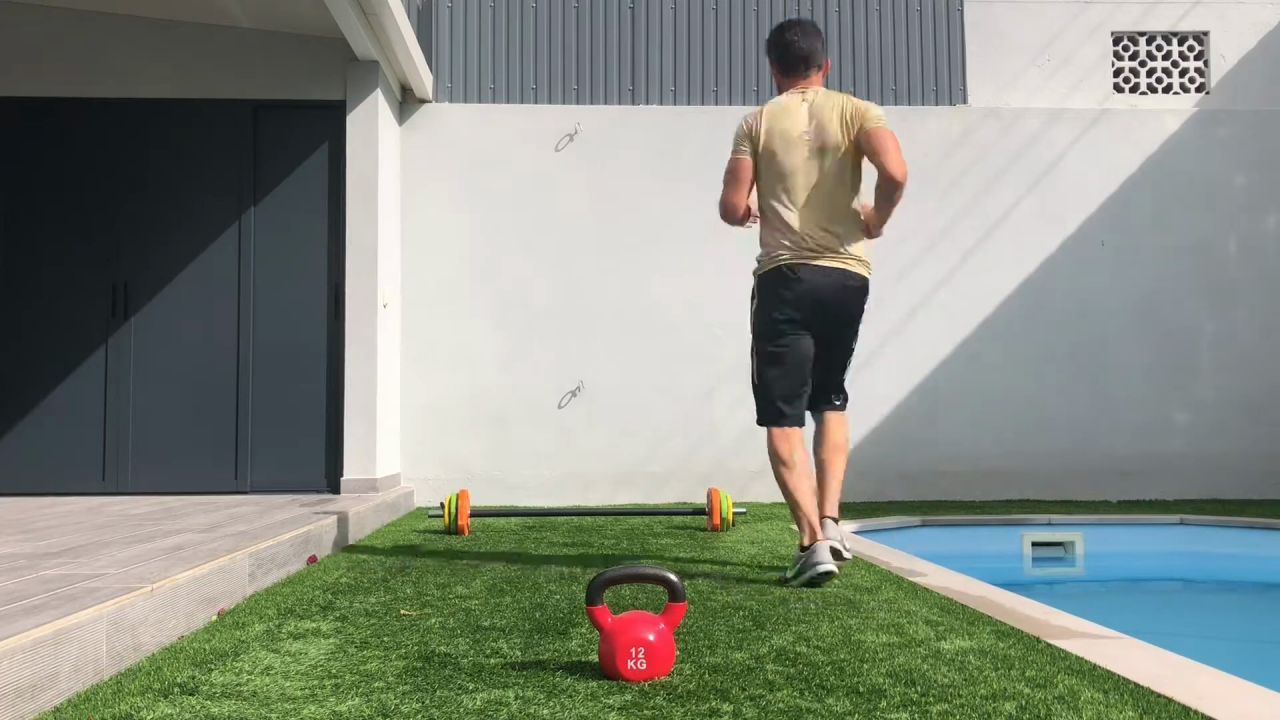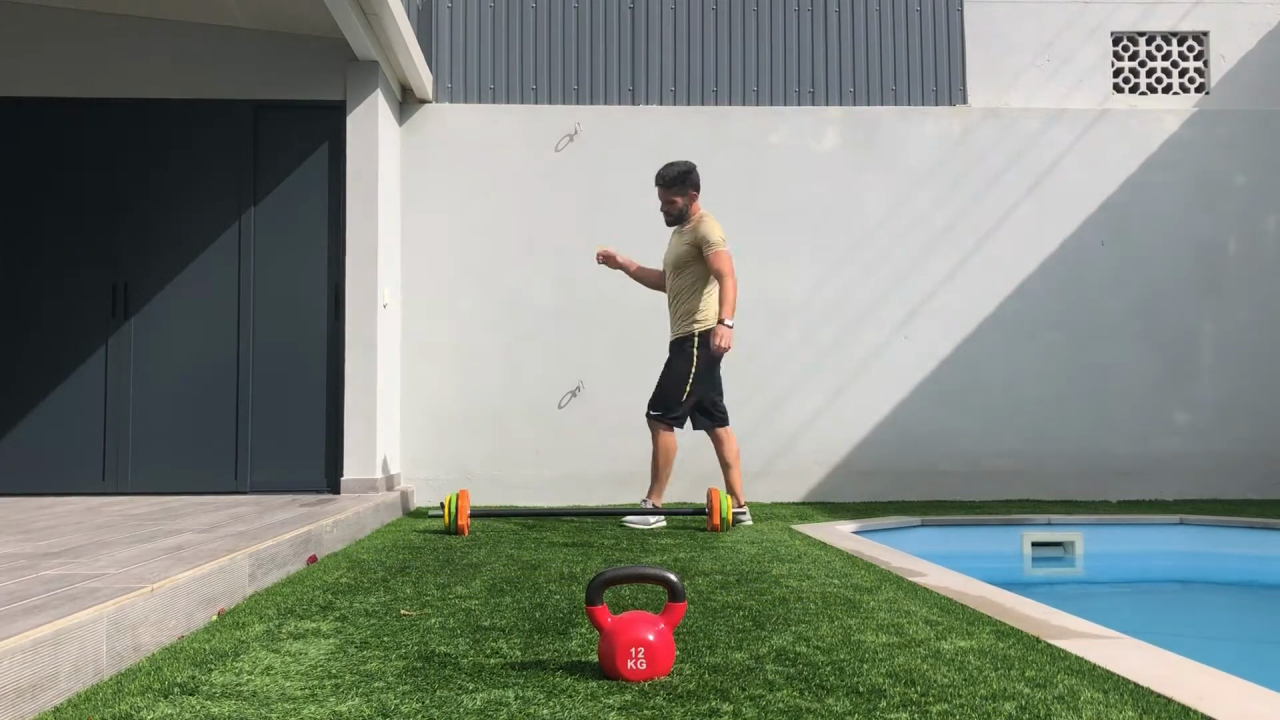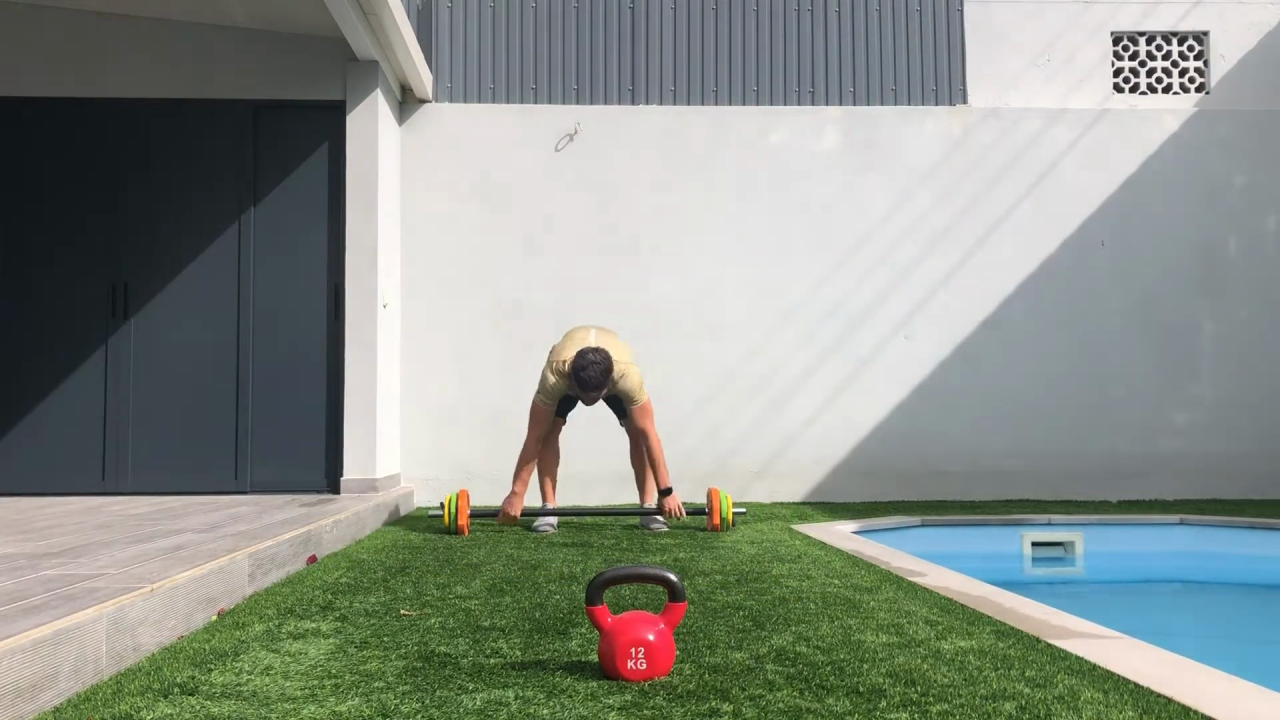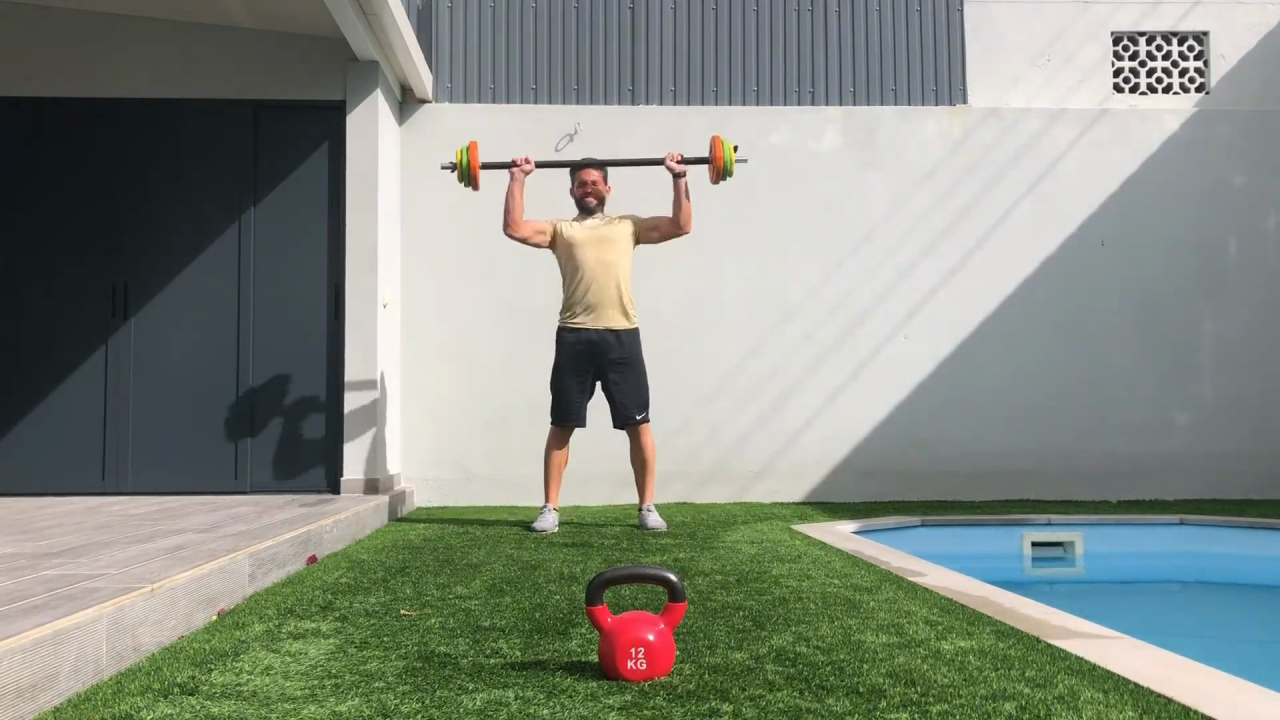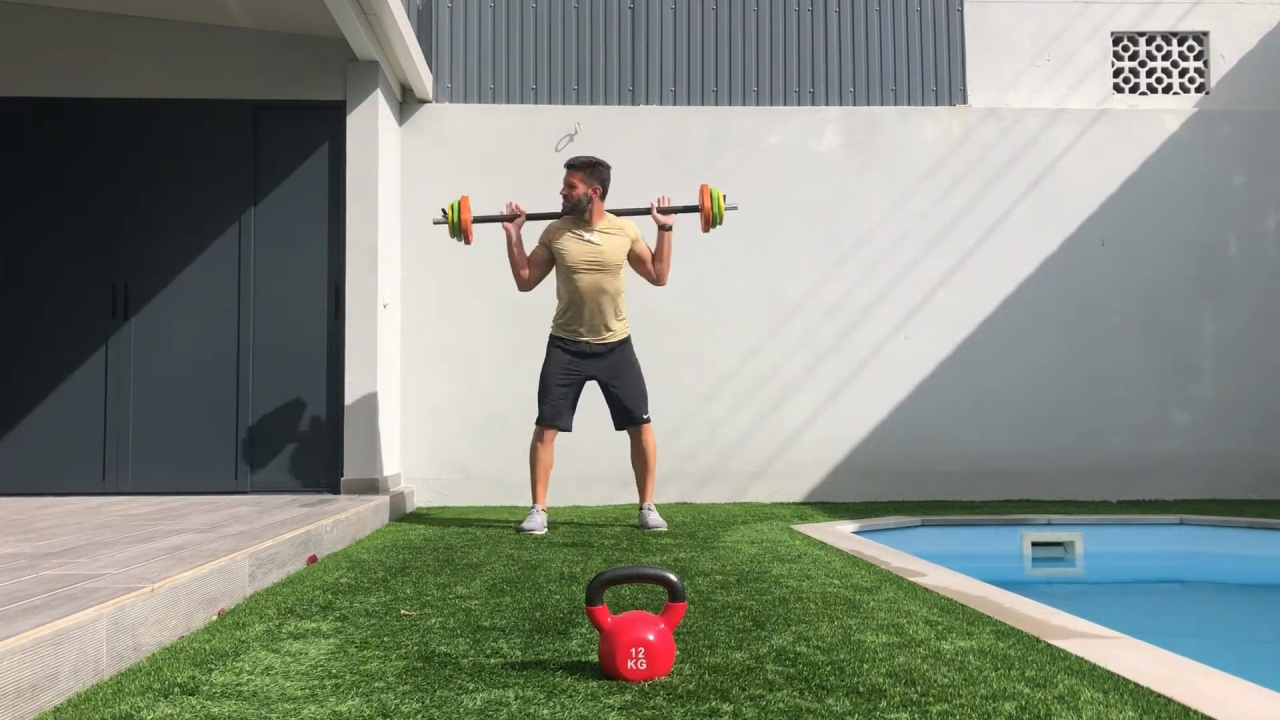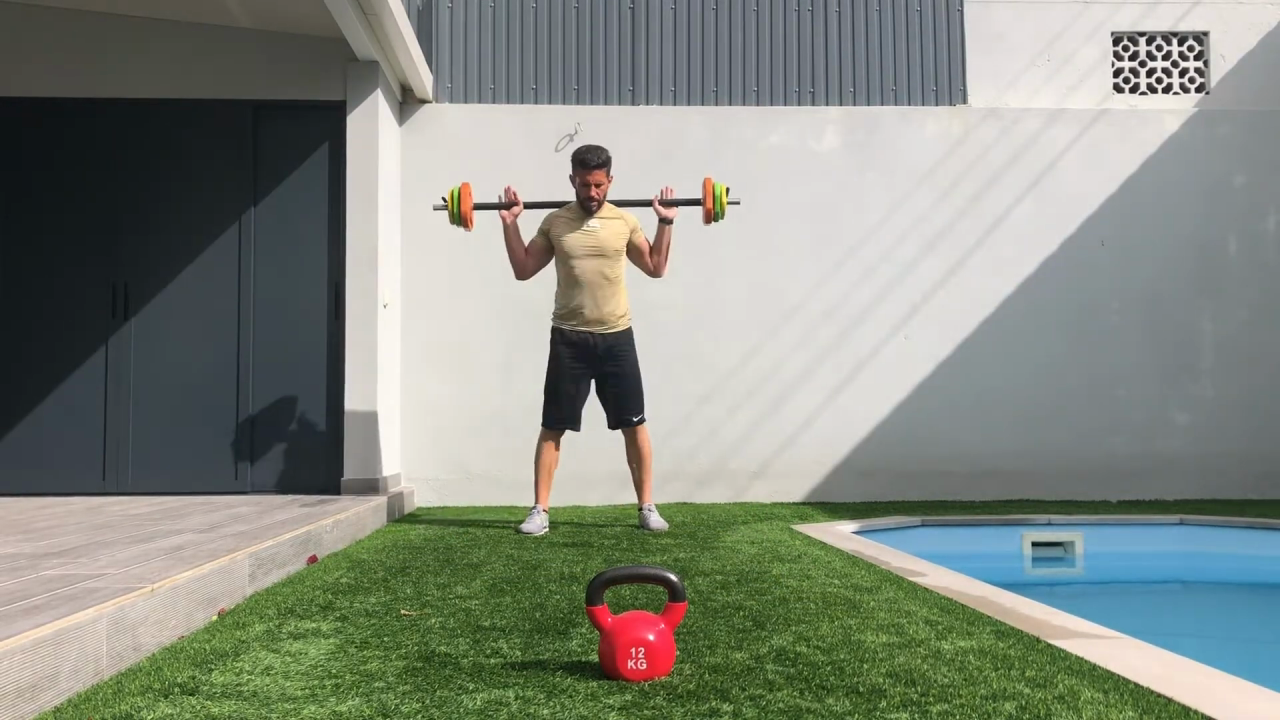
dt=0.7s
person 1, frame 1
left shoulder: (757, 121)
right shoulder: (858, 111)
left elbow: (733, 208)
right elbow: (895, 172)
left wrist: (756, 210)
right wrist: (874, 219)
left hip: (784, 278)
right hip: (847, 277)
left knee: (783, 423)
right knee: (831, 401)
left ankle: (812, 546)
right ankle: (827, 527)
person 1, frame 2
left shoulder: (705, 227)
right shoulder: (679, 232)
left elbow: (727, 278)
right elbow: (666, 281)
left wrist: (725, 325)
right wrist: (623, 264)
left hip: (697, 336)
right hip: (690, 338)
left knee: (662, 419)
right knee: (716, 423)
left ankle: (653, 506)
right ankle: (738, 506)
person 1, frame 3
left shoulder: (626, 375)
right shoulder: (555, 375)
left elbow: (648, 434)
right elbow: (534, 438)
left wrist: (666, 492)
right wrist: (516, 493)
left hip: (614, 363)
left knee: (637, 429)
right knee: (549, 429)
left ankle: (648, 506)
right ankle: (549, 508)
person 1, frame 4
left shoulder: (627, 226)
right shoulder: (559, 230)
left elbow: (681, 226)
right elbow: (514, 229)
left wrist: (679, 178)
right wrist: (517, 179)
left hip: (622, 338)
right hip: (574, 338)
left knee: (639, 426)
right knee: (561, 428)
left ankle: (647, 507)
right ankle: (550, 508)
person 1, frame 5
left shoulder: (625, 231)
right shoulder: (554, 232)
left elbow: (659, 276)
right elbow: (525, 281)
left wrist: (664, 228)
right wrist: (513, 234)
left hip: (614, 346)
right hip: (566, 346)
left knee: (641, 425)
right knee: (547, 427)
left ankle: (648, 507)
right ankle: (538, 509)
person 1, frame 6
left shoulder: (625, 221)
right shoulder: (555, 221)
left elbow: (656, 268)
right elbow: (523, 270)
left wrist: (665, 222)
right wrist: (510, 224)
left hip: (617, 339)
right hip: (569, 339)
left knee: (634, 425)
right knee: (553, 429)
left ankle: (647, 508)
right ankle: (540, 510)
